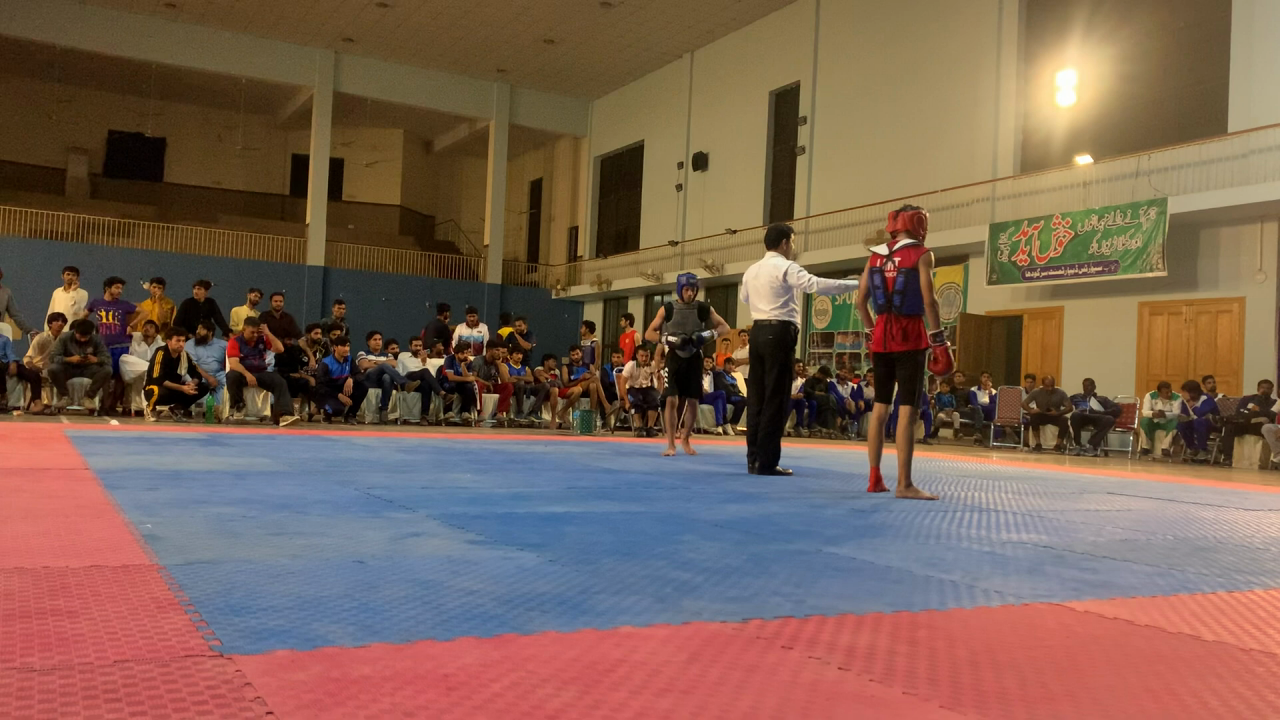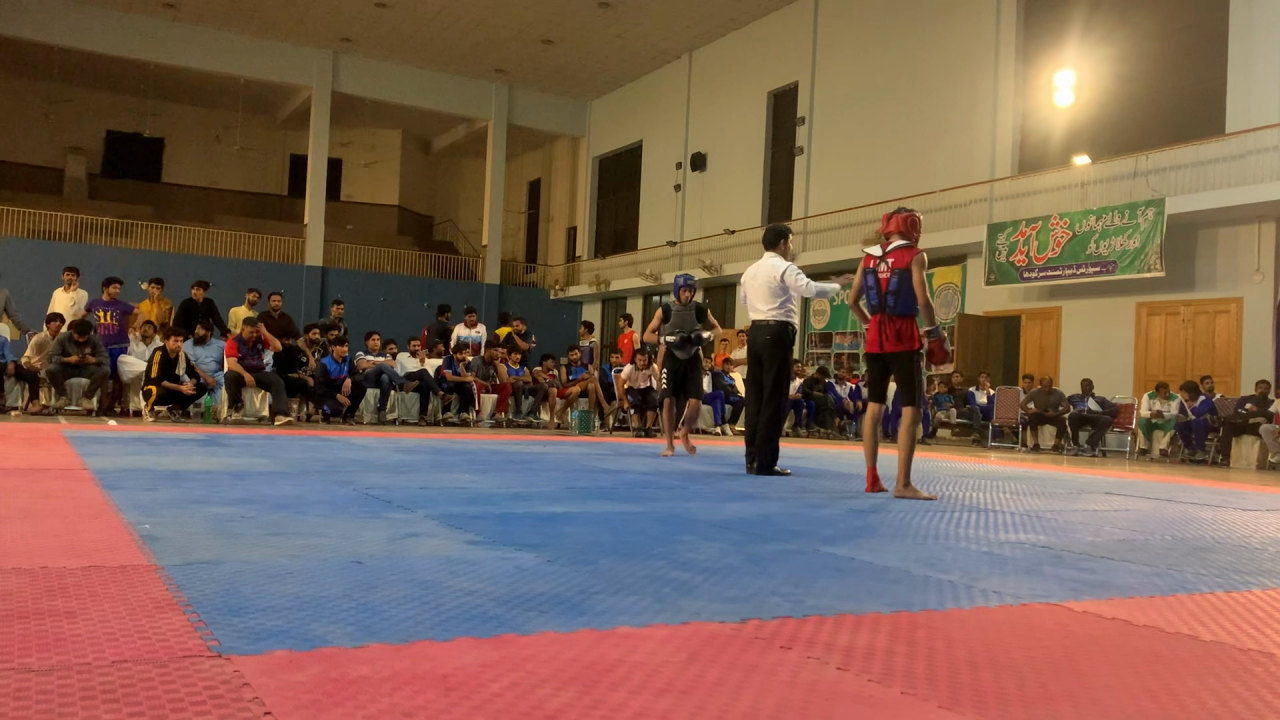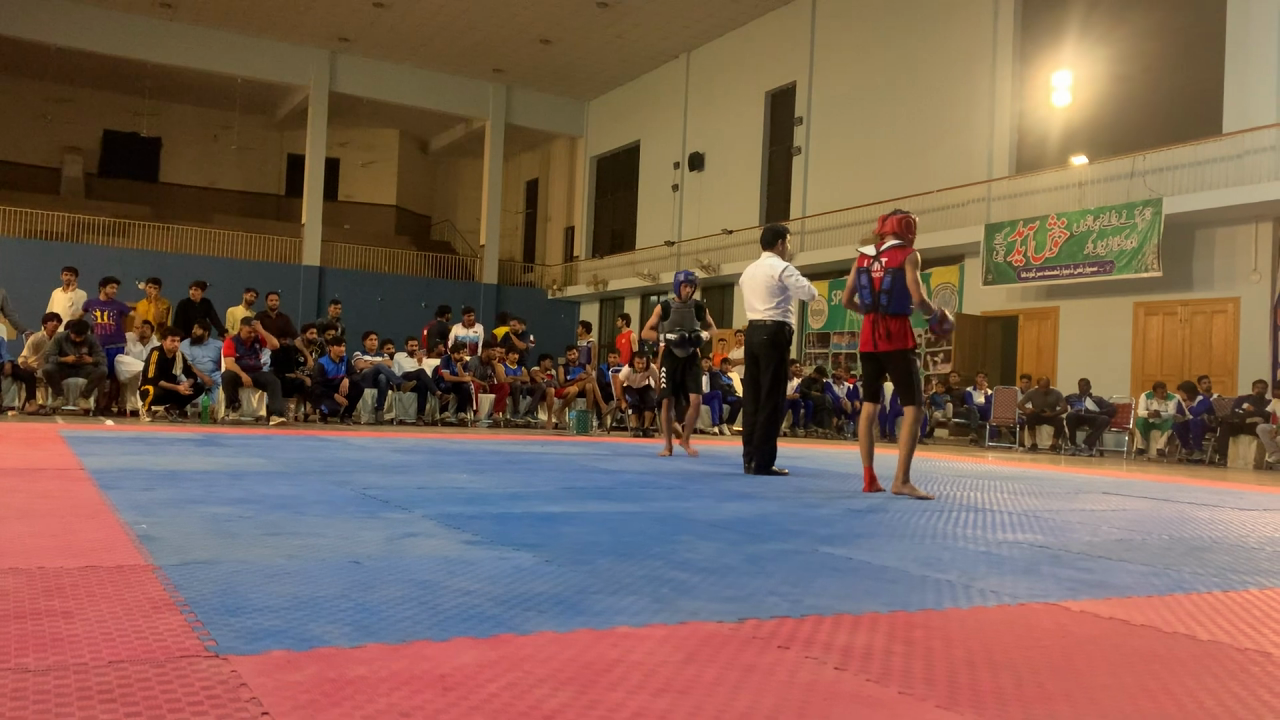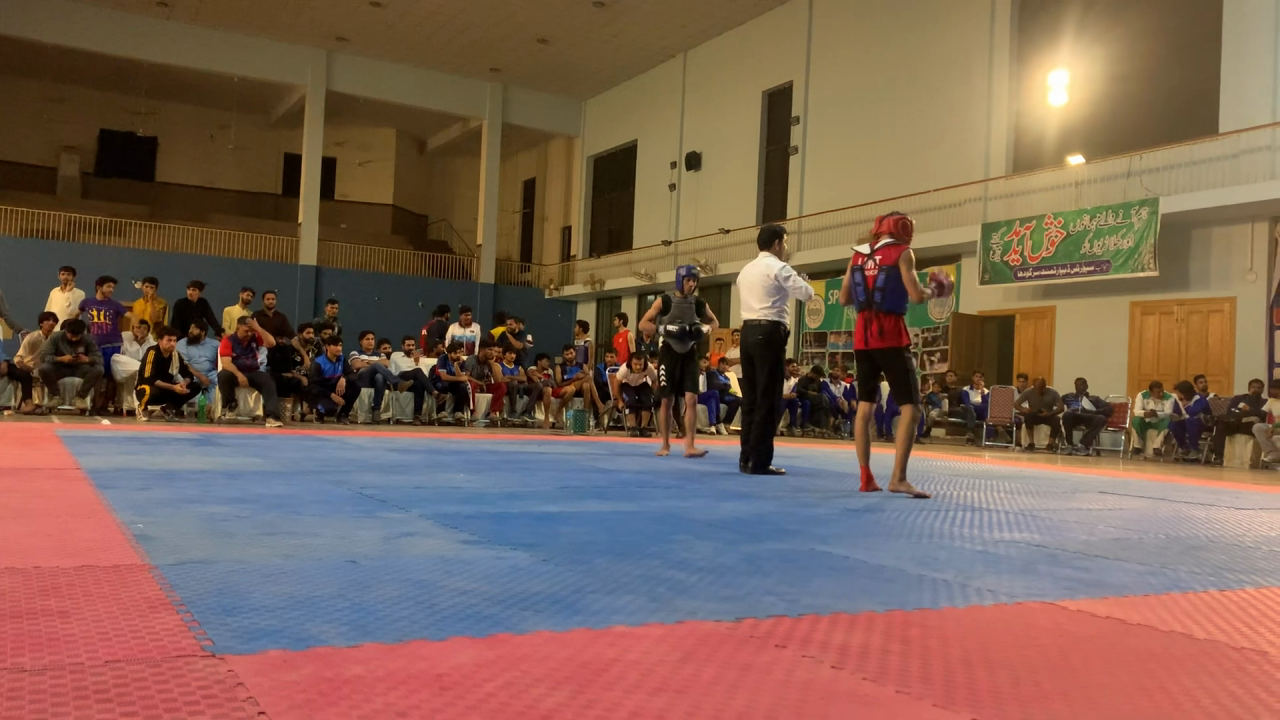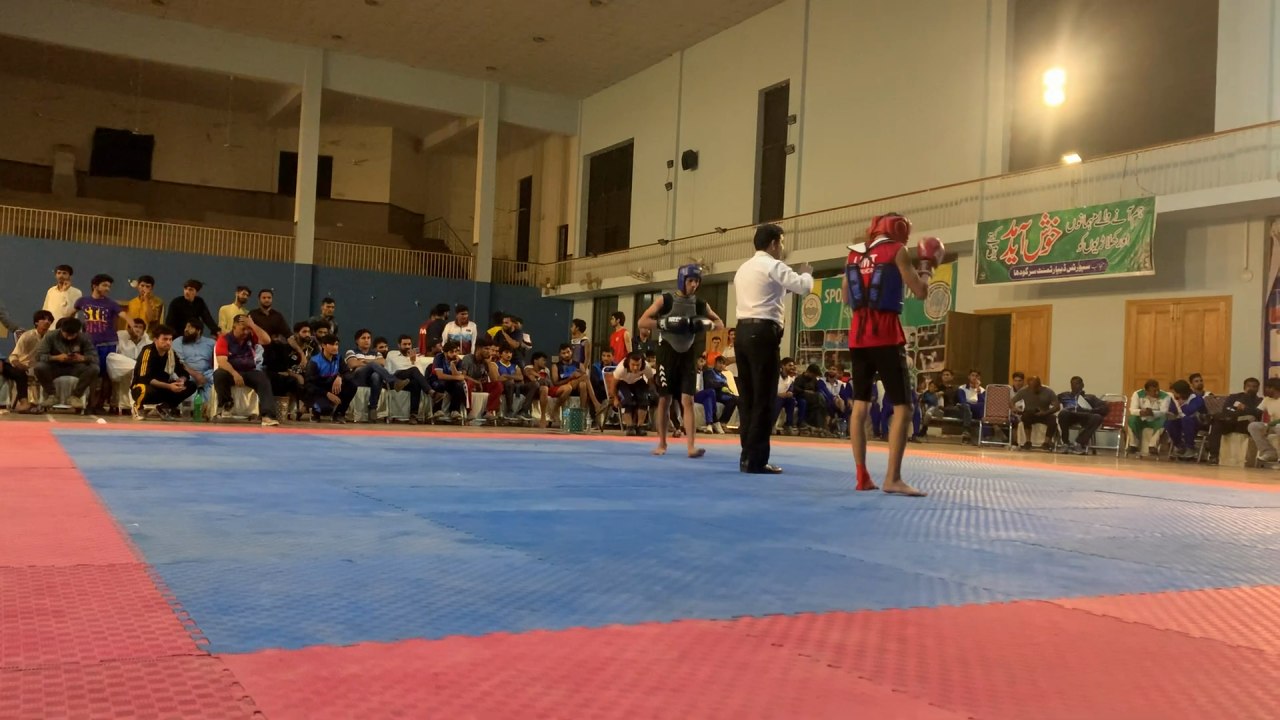
dt=0.1s
person 1, frame 1
left shoulder: (876, 255)
right shoulder: (921, 254)
left elbow: (861, 301)
right elbow: (929, 300)
right wrist: (938, 337)
left hip: (881, 337)
right hip: (909, 338)
left knee: (880, 407)
right knee: (908, 410)
left ankle: (875, 479)
right ankle: (904, 483)
person 1, frame 2
left shoulder: (869, 256)
right shoulder: (914, 255)
left elbow: (852, 300)
right elbow: (922, 301)
right wrist: (934, 333)
left hip: (876, 337)
right hip: (903, 339)
left knee: (874, 407)
right knee: (910, 411)
left ankle: (872, 479)
right ankle: (903, 483)
person 1, frame 3
left shoulder: (864, 256)
right shoulder: (908, 254)
left elbow: (846, 299)
right elbow: (918, 299)
right wrist: (936, 314)
left hip: (869, 336)
right hip: (897, 338)
left knee: (870, 406)
right knee: (913, 408)
left ankle: (869, 479)
right ankle: (902, 479)
person 1, frame 4
left shoulder: (858, 255)
right shoulder: (902, 253)
left elbow: (844, 298)
right elbow: (916, 296)
right wrist: (936, 288)
left hip: (863, 335)
right hip: (891, 336)
left knee: (865, 406)
right knee: (910, 407)
left ankle: (866, 478)
right ankle: (899, 477)
person 1, frame 5
left shoulder: (854, 252)
right shoulder: (897, 250)
right elbow: (920, 292)
right wrist: (928, 264)
left hip: (858, 334)
right hip: (885, 334)
left knee: (861, 404)
right knee: (902, 407)
left ankle: (862, 477)
right ankle: (893, 478)
person 2, frame 1
left shoulder: (752, 271)
right shoulder: (786, 268)
left elbow: (744, 298)
right elbow: (816, 284)
right wrist: (856, 284)
left hip: (758, 333)
right hip: (779, 334)
left knee: (758, 398)
right knee: (776, 399)
left ankle: (755, 458)
right ankle: (766, 462)
person 2, frame 2
left shoulder: (750, 271)
right shoulder: (784, 268)
left elbow: (744, 299)
right elbow: (812, 289)
right wrist: (837, 286)
left hip: (756, 333)
right hip: (778, 334)
left knee: (756, 398)
right knee: (774, 400)
left ankle: (754, 459)
right ankle: (764, 462)
person 2, frame 3
left shoulder: (749, 271)
right shoulder: (781, 268)
right elbow: (809, 293)
right wrist: (801, 285)
left hip: (753, 333)
right hip: (774, 334)
left knee: (753, 399)
right knee: (771, 400)
left ankle: (750, 458)
right ankle: (762, 462)
person 2, frame 4
left shoulder: (746, 271)
right shoulder: (778, 268)
right elbow: (806, 293)
left wrist: (785, 289)
right wrist: (801, 283)
left hip: (748, 333)
right hip: (769, 334)
left knee: (751, 399)
right knee: (767, 400)
left ankle: (748, 458)
right ankle: (759, 461)
person 2, frame 5
left shoulder: (744, 268)
right shoulder: (772, 266)
right elbow: (804, 285)
left wrist: (783, 288)
right wrist: (806, 275)
left hip: (744, 332)
right hip: (763, 334)
left knee: (749, 398)
right knee: (764, 400)
left ankle: (749, 456)
right ankle: (756, 459)
person 3, frame 1
left shoulder: (704, 308)
right shoulder: (667, 309)
left elbow: (724, 328)
right elbow: (649, 334)
left wrist: (709, 334)
right wrist: (667, 339)
left hip: (694, 359)
right hip: (674, 358)
left knee: (692, 402)
right knee: (671, 401)
left ankle: (685, 439)
right ankle: (671, 444)
person 3, frame 2
left shoulder: (701, 310)
right shoulder: (664, 310)
left elbow: (717, 329)
right elbow: (647, 336)
left wrist: (706, 336)
right wrist: (666, 339)
left hip: (692, 360)
right hip: (672, 359)
left knee: (695, 404)
right knee: (669, 402)
left ankle: (684, 435)
right ankle: (669, 445)
person 3, frame 3
left shoulder: (699, 307)
right shoulder: (663, 307)
left elbow: (711, 328)
right elbow: (646, 333)
left wrist: (703, 336)
right wrist: (666, 337)
left hip: (691, 358)
right hip: (671, 357)
left knee: (696, 400)
right knee: (667, 402)
left ankle: (685, 439)
right ankle: (668, 445)
person 3, frame 4
left shoulder: (700, 304)
right shoulder: (664, 301)
left elbow: (714, 322)
right elbow: (643, 324)
left wrist: (704, 330)
right wrist: (664, 329)
left hip: (689, 355)
right hip: (669, 353)
left knee: (691, 400)
right knee: (666, 400)
left ankle: (690, 445)
right ankle: (665, 444)
person 3, frame 5
left shoulder: (700, 304)
right shoulder: (664, 300)
left elbow: (719, 324)
right elbow: (642, 321)
left wrist: (708, 324)
right wrist: (665, 323)
left hip: (688, 355)
right hip: (668, 353)
left knee: (687, 401)
right knee: (664, 400)
left ankle: (691, 446)
right ankle: (662, 443)
